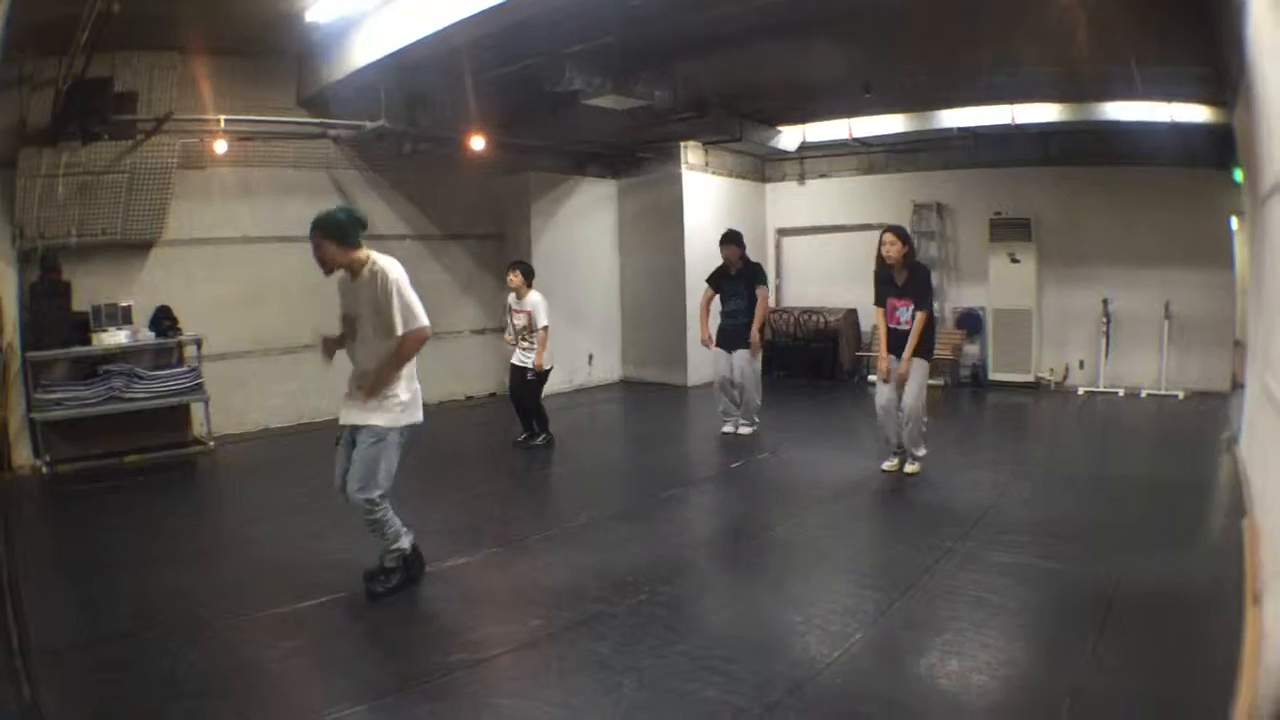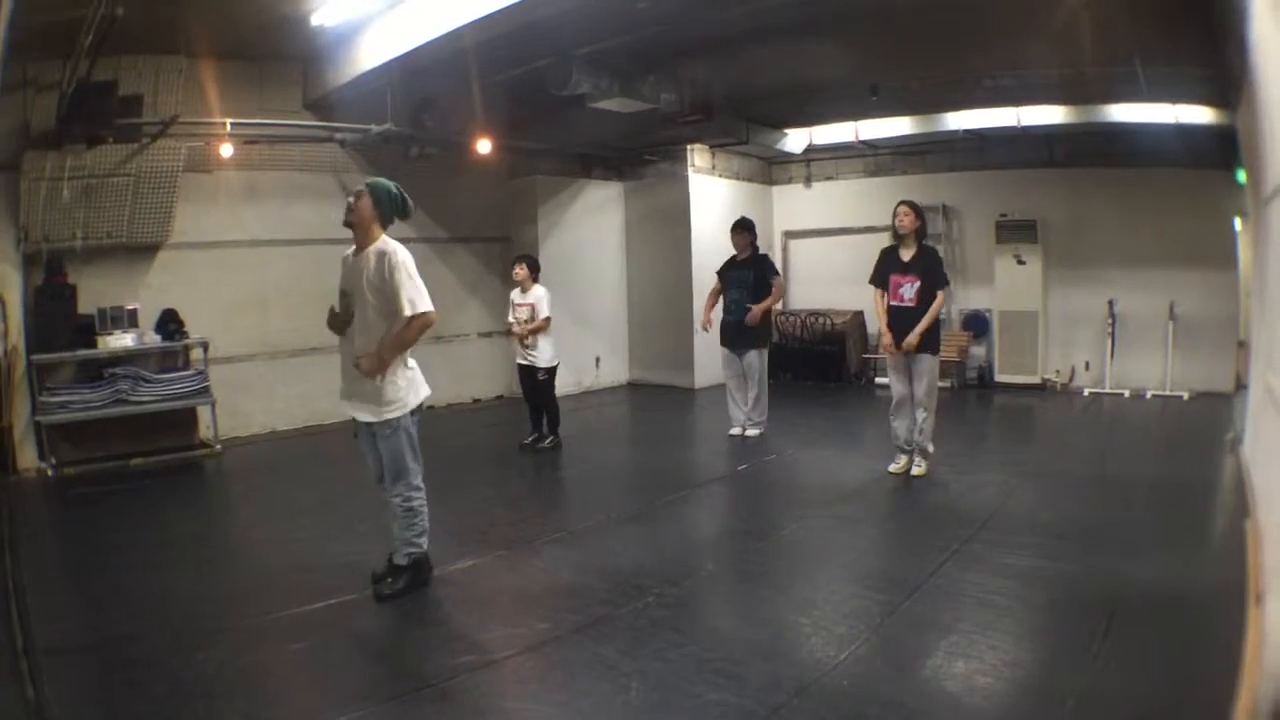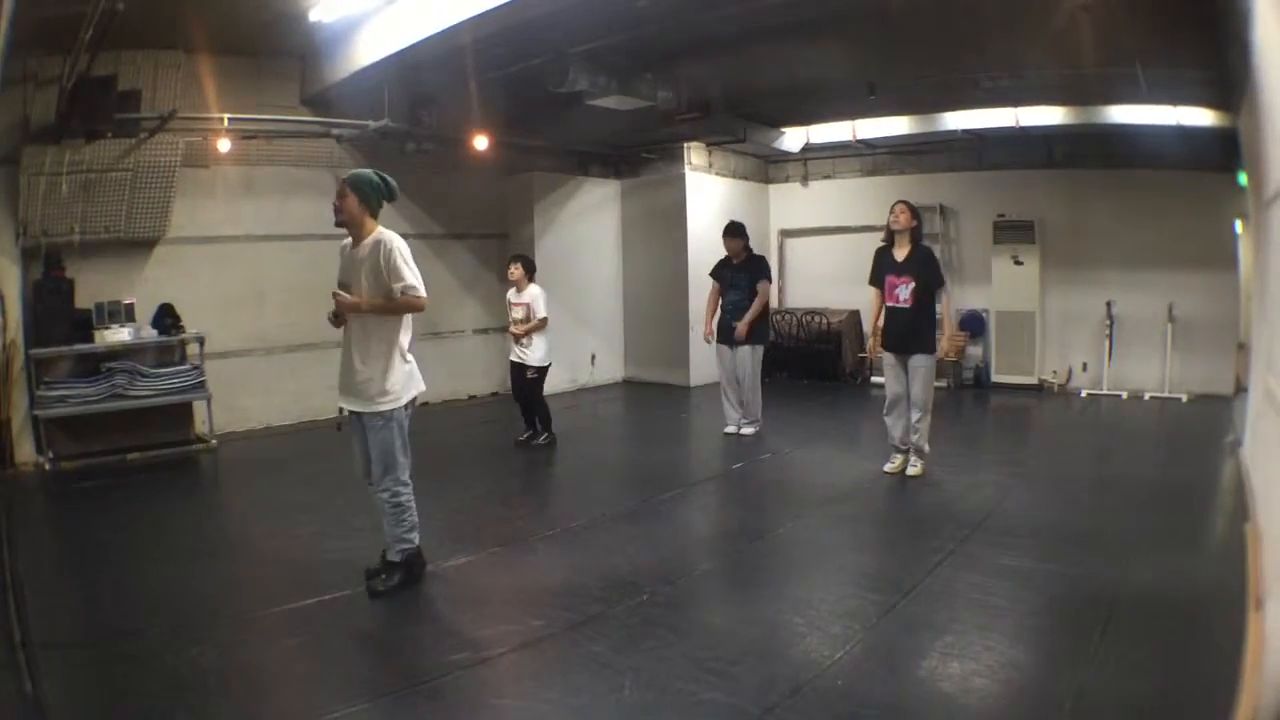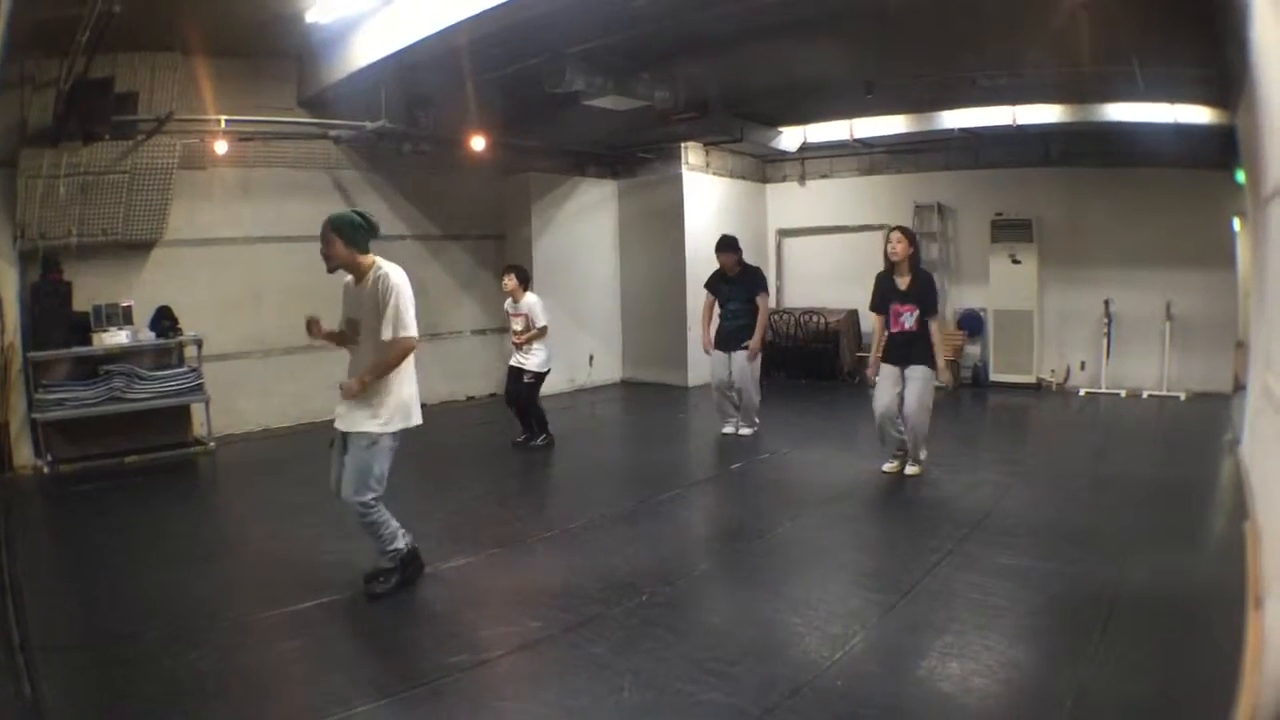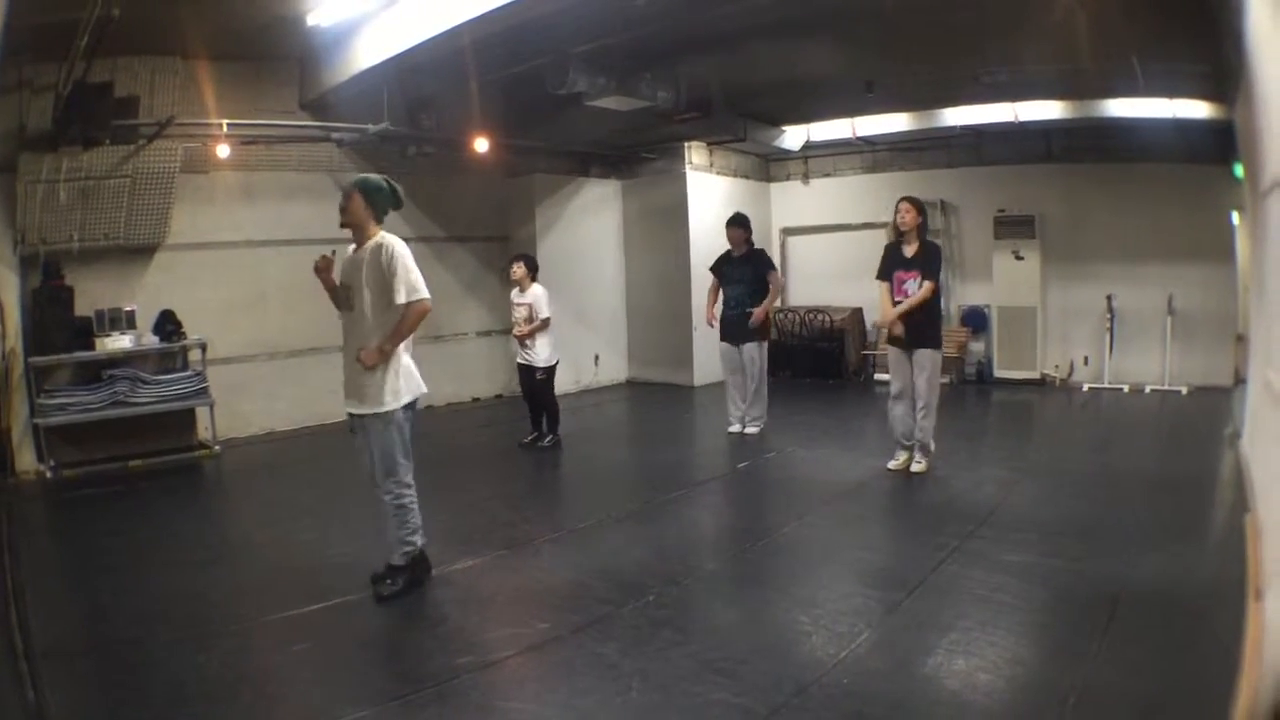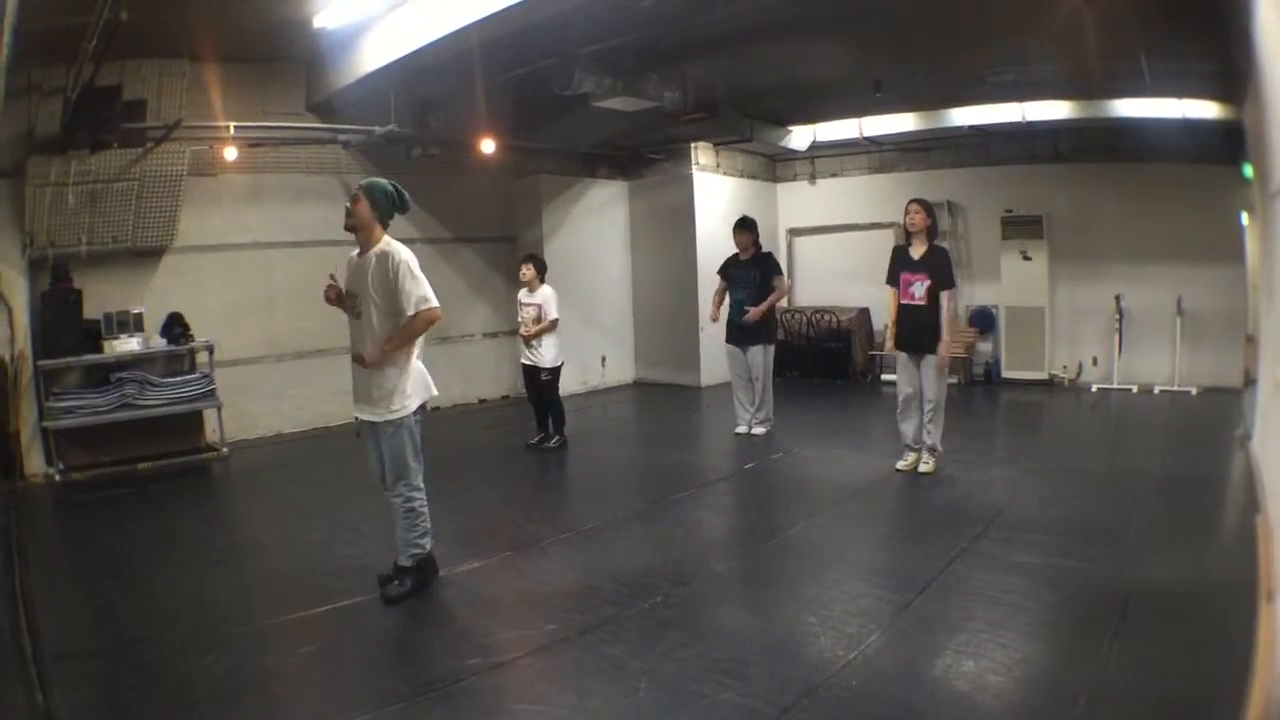
dt=0.4s
person 1, frame 1
left shoulder: (386, 273)
right shoulder: (346, 280)
left elbow: (419, 333)
left wrist: (379, 378)
right wrist: (336, 342)
left hip: (388, 404)
right hip: (359, 401)
left knee: (364, 491)
right knee: (347, 485)
left ankle: (403, 559)
right ankle: (397, 553)
person 1, frame 2
left shoulder: (392, 256)
right shoulder: (349, 258)
left elbow: (424, 316)
left wrist: (383, 357)
right wrist: (337, 322)
left hip: (392, 392)
right hip: (363, 392)
left knee: (404, 483)
right knee: (387, 482)
left ankle: (413, 562)
right ankle: (404, 557)
person 1, frame 3
left shoulder: (388, 245)
right shoulder: (346, 249)
left elbow: (416, 300)
left wrist: (361, 305)
right wrist: (341, 313)
left hip: (388, 384)
right hip: (358, 383)
left knee: (392, 479)
right knee: (374, 477)
left ankle: (406, 558)
right ankle: (397, 552)
person 1, frame 4
left shoulder: (390, 279)
right shoulder: (349, 285)
left elbow: (406, 342)
left wrist: (363, 380)
right wrist: (324, 334)
left hip: (383, 409)
right hip: (356, 405)
left knee: (359, 494)
right knee: (343, 488)
left ankle: (402, 557)
right ankle: (396, 553)
person 1, frame 5
left shoulder: (390, 248)
right shoulder: (352, 254)
left elbow: (421, 304)
left wrist: (383, 350)
right wrist: (327, 281)
left hip: (388, 387)
right hip: (361, 387)
left knee: (395, 479)
right knee: (384, 477)
left ankle: (410, 560)
right ankle: (405, 555)
person 1, frame 6
left shoulder: (395, 256)
right shoulder: (354, 259)
left elbow: (430, 312)
left wrist: (385, 351)
right wrist: (339, 300)
left hip: (398, 390)
right hip: (370, 392)
left knee: (405, 484)
right knee: (390, 482)
left ankle: (417, 562)
right ankle: (411, 559)
person 2, frame 1
left shoulder: (921, 273)
right shoulder: (881, 274)
left elbow: (921, 318)
right elbow: (881, 316)
left wrist: (906, 360)
right wrist: (883, 356)
left hip: (918, 348)
right hip: (891, 347)
left knee: (911, 404)
right knee: (884, 403)
left ankle: (914, 454)
right ankle: (897, 451)
person 2, frame 2
left shoulder: (929, 255)
right shoulder: (887, 255)
left elbow: (940, 297)
right elbow: (879, 295)
left wrist: (918, 332)
right wrist: (884, 331)
left hip: (924, 337)
right hip: (895, 337)
left knee: (923, 398)
right knee: (899, 397)
left ankle: (922, 454)
right ankle: (903, 452)
person 2, frame 3
left shoulder: (924, 254)
right shoulder: (881, 254)
left elbow: (941, 294)
left wrist: (947, 334)
right wrist: (871, 331)
left hip: (920, 339)
right hip: (892, 338)
left knee: (919, 400)
right knee: (895, 397)
left ankle: (917, 454)
right ankle: (899, 451)
person 2, frame 4
left shoulder: (924, 280)
right shoulder: (882, 280)
left elbow: (933, 323)
right elbow: (879, 322)
left wrist: (941, 363)
right wrist: (873, 358)
left hip: (920, 357)
right hip: (892, 356)
left knee: (914, 411)
right knee: (883, 410)
left ankle: (915, 457)
right ankle: (898, 453)
person 2, frame 5
left shoulder: (931, 250)
right shoulder: (890, 250)
left elbow: (927, 290)
right elbow: (885, 289)
left wrist: (895, 313)
right wrist: (891, 320)
left hip: (926, 334)
right hip: (899, 333)
left knee: (924, 394)
right knee: (898, 392)
left ankle: (922, 450)
right ankle: (904, 447)
person 2, frame 6
left shoulder: (939, 255)
right shoulder: (898, 253)
left elbow: (946, 298)
right elbow: (894, 295)
left wrist: (945, 340)
right wrist: (890, 332)
left hip: (930, 337)
right hip: (905, 338)
left knee: (932, 397)
right knee: (906, 396)
left ankle: (930, 451)
right ankle: (912, 449)
person 3, frame 1
left shoulder: (755, 270)
right shoulder: (720, 273)
left elbow: (763, 298)
right elbow: (706, 300)
left wrist: (755, 330)
right wrist: (704, 329)
left hip: (747, 336)
right hip: (725, 335)
left knee: (745, 380)
right knee: (722, 379)
left ankle: (748, 420)
right ankle: (730, 419)
person 3, frame 2
left shoulder: (762, 262)
right shoulder: (729, 265)
left elbow: (780, 289)
right elbow: (716, 291)
left wrist: (762, 307)
right wrist: (707, 312)
left hip: (754, 332)
right hip: (729, 331)
left knee: (756, 380)
right knee: (733, 379)
left ankle: (755, 423)
right ankle: (738, 422)
person 3, frame 3
left shoulder: (758, 263)
right shoulder: (722, 265)
left elbow: (763, 295)
right elbow: (714, 294)
left wrist: (746, 322)
right wrist: (708, 323)
left hip: (751, 331)
right hip: (726, 330)
left knee: (748, 378)
right knee: (728, 378)
left ankle: (751, 421)
right ankle: (733, 420)
person 3, frame 4
left shoulder: (754, 275)
right shoulder: (717, 277)
left elbow: (763, 307)
right elbow: (708, 305)
left wrist: (757, 338)
right wrist: (706, 334)
left hip: (747, 339)
right hip: (723, 337)
left knee: (744, 382)
right knee: (719, 381)
left ankle: (749, 421)
right ankle: (730, 421)
person 3, frame 5
left shoulder: (759, 257)
right shoulder: (723, 260)
left elbow: (777, 285)
right elbow: (714, 288)
left wrist: (764, 308)
right wrist: (709, 309)
left hip: (753, 327)
right hip: (728, 326)
left knee: (754, 375)
right knee: (733, 375)
left ankle: (754, 420)
right ankle: (736, 419)
person 3, frame 6
left shoulder: (766, 260)
right shoulder: (730, 263)
left elbow: (781, 289)
right elbow: (721, 289)
left wrist: (761, 309)
right wrist: (715, 307)
left hip: (760, 330)
right hip: (735, 329)
left knee: (760, 377)
right knee: (739, 378)
left ankle: (762, 421)
right ankle: (744, 420)
person 4, frame 1
left shoulder: (536, 299)
right shoulder: (511, 299)
left elbow: (543, 329)
left wrist: (539, 355)
right wrist: (508, 334)
left hip: (536, 360)
right hip: (519, 358)
left knee: (531, 398)
right knee: (515, 396)
left ankle: (545, 433)
right ankle: (529, 430)
person 4, frame 2
left shoulder: (540, 293)
right shoulder: (514, 295)
left elbow: (545, 322)
left wrist: (524, 330)
right wrist: (515, 330)
left hip: (543, 357)
right hip: (524, 356)
left knee: (546, 397)
right knee: (530, 397)
left ankle: (553, 435)
right ankle: (537, 432)
person 4, frame 3
left shoulder: (535, 292)
right shoulder: (510, 294)
left elbow: (542, 321)
left wrist: (522, 329)
right wrist: (512, 329)
left hip: (536, 355)
right hip: (517, 354)
left knee: (534, 395)
right knee: (519, 395)
left ankle: (547, 432)
right ankle: (531, 429)
person 4, frame 4
left shoulder: (532, 301)
right shoulder: (508, 304)
left elbow: (543, 329)
left wrist: (524, 339)
right wrist: (514, 338)
left hip: (536, 360)
right hip: (518, 359)
left knee: (527, 399)
right knee: (511, 397)
left ankle: (545, 434)
right ankle: (528, 431)
person 4, frame 5
left shoulder: (538, 292)
right shoulder: (514, 294)
left elbow: (545, 321)
left wrist: (526, 331)
right wrist: (515, 330)
left hip: (542, 356)
right hip: (524, 355)
left knee: (545, 396)
right knee: (529, 396)
left ankle: (553, 434)
right ankle: (537, 431)
person 4, frame 6
left shoulder: (547, 293)
right shoulder: (521, 294)
left elbow: (553, 322)
left wrist: (534, 331)
right wrist: (522, 330)
left hip: (547, 356)
right hip: (528, 356)
left knee: (550, 396)
right knee: (534, 397)
left ankle: (559, 435)
right ankle: (543, 432)
